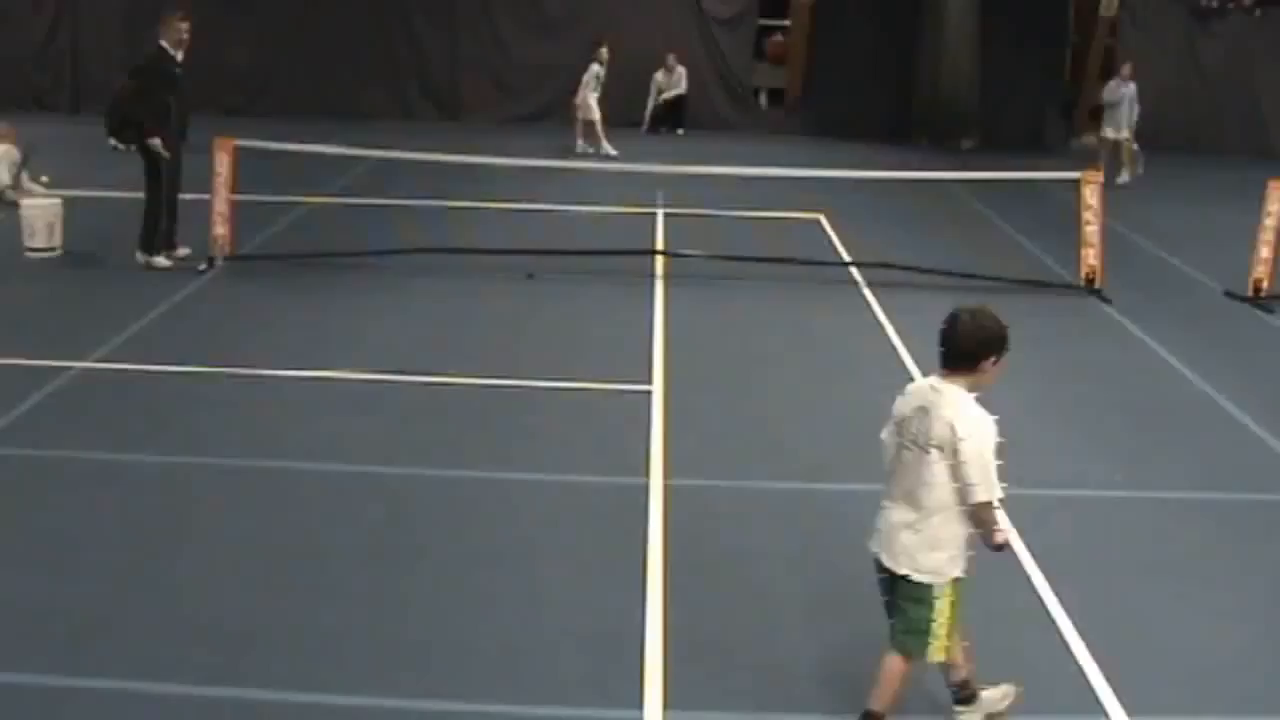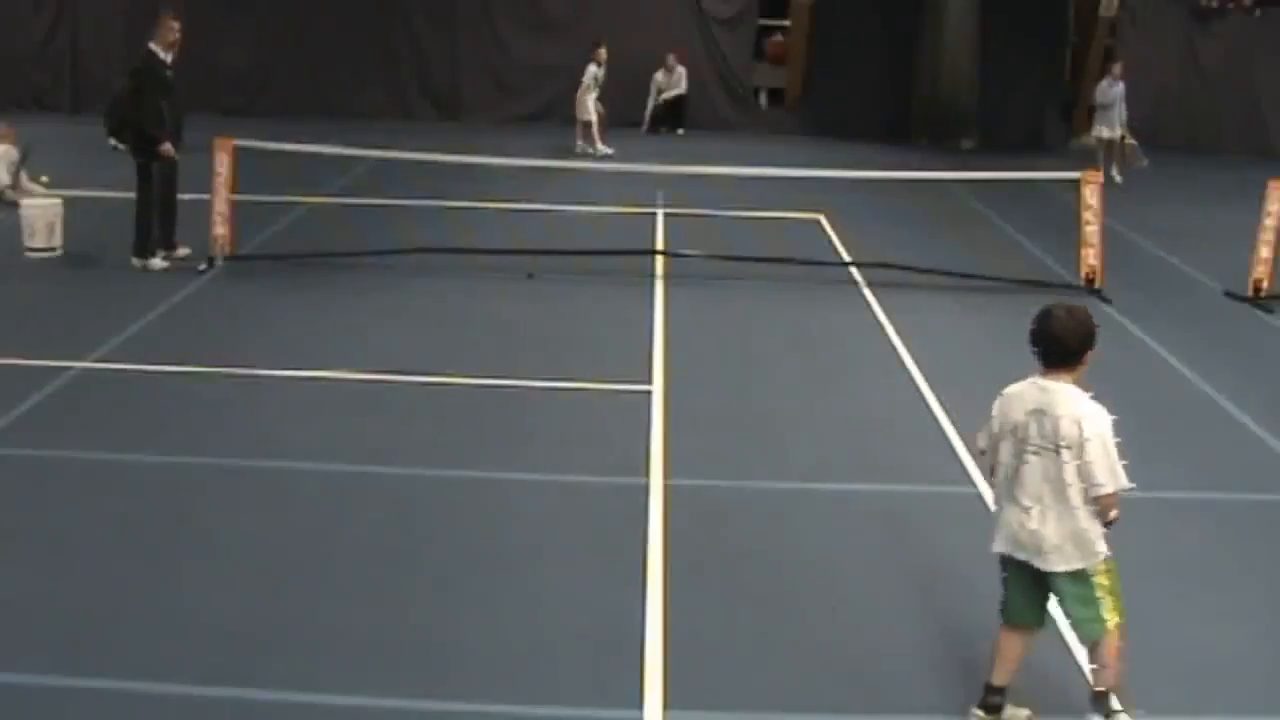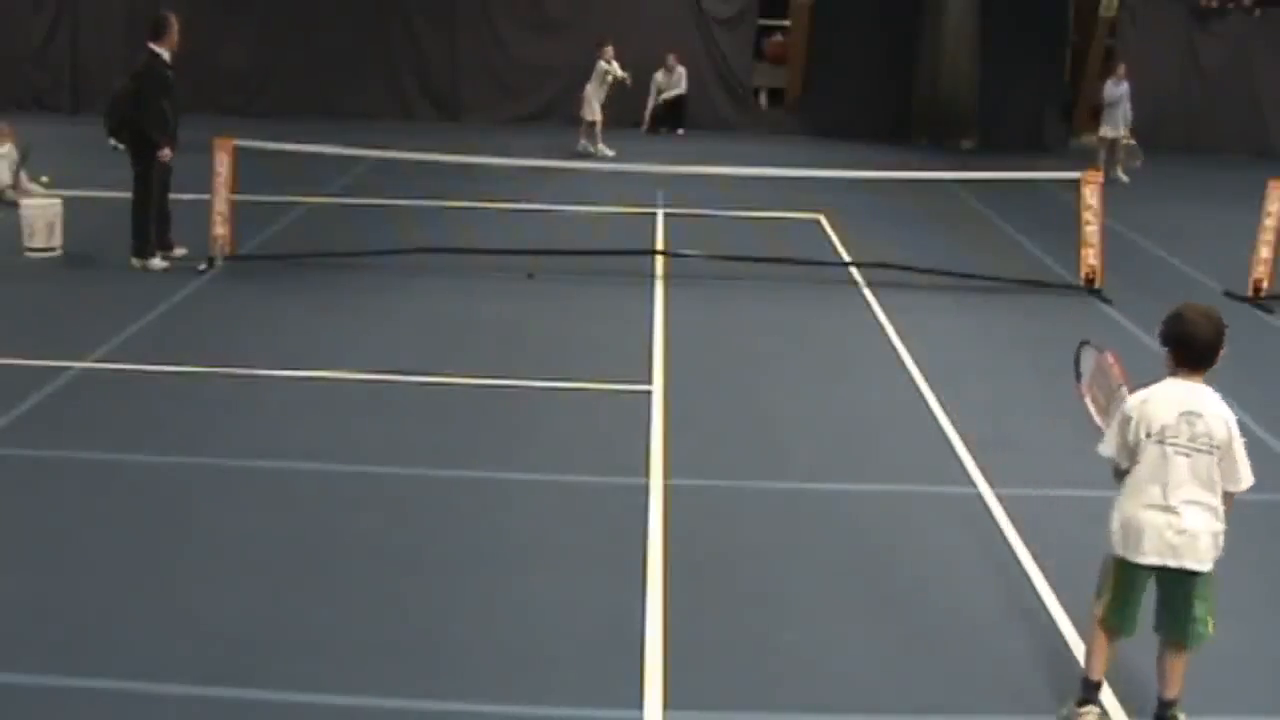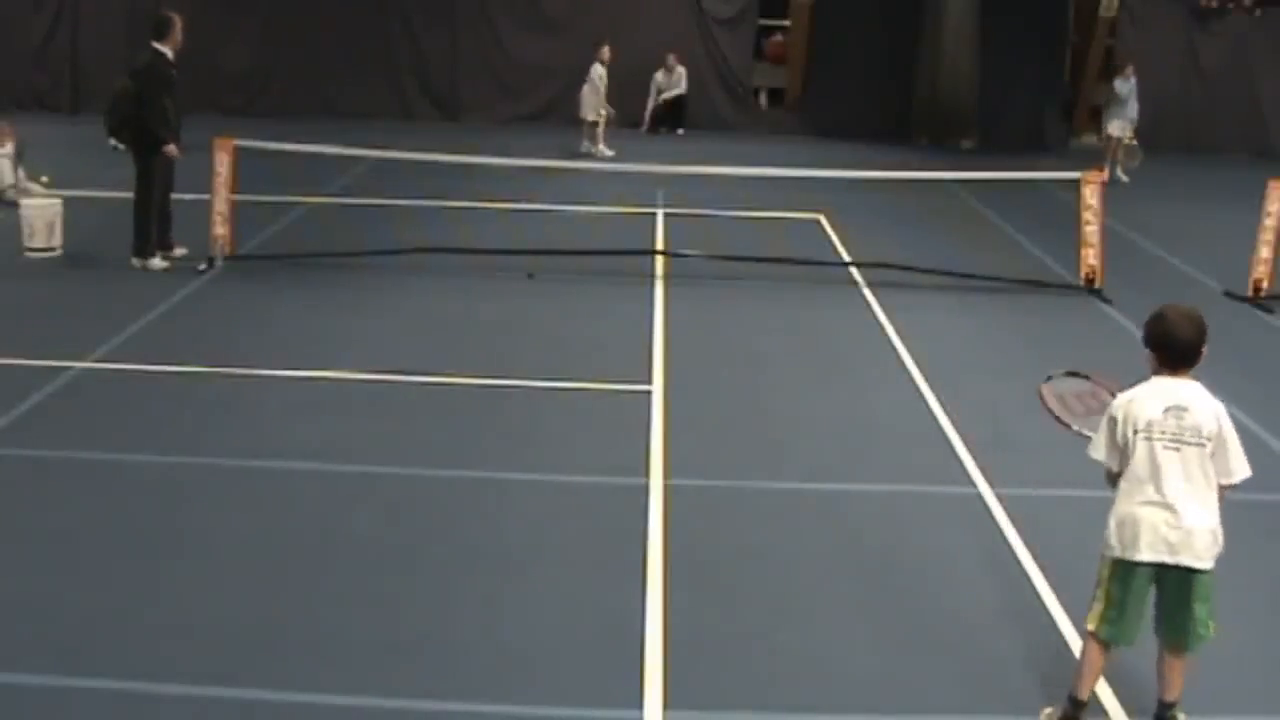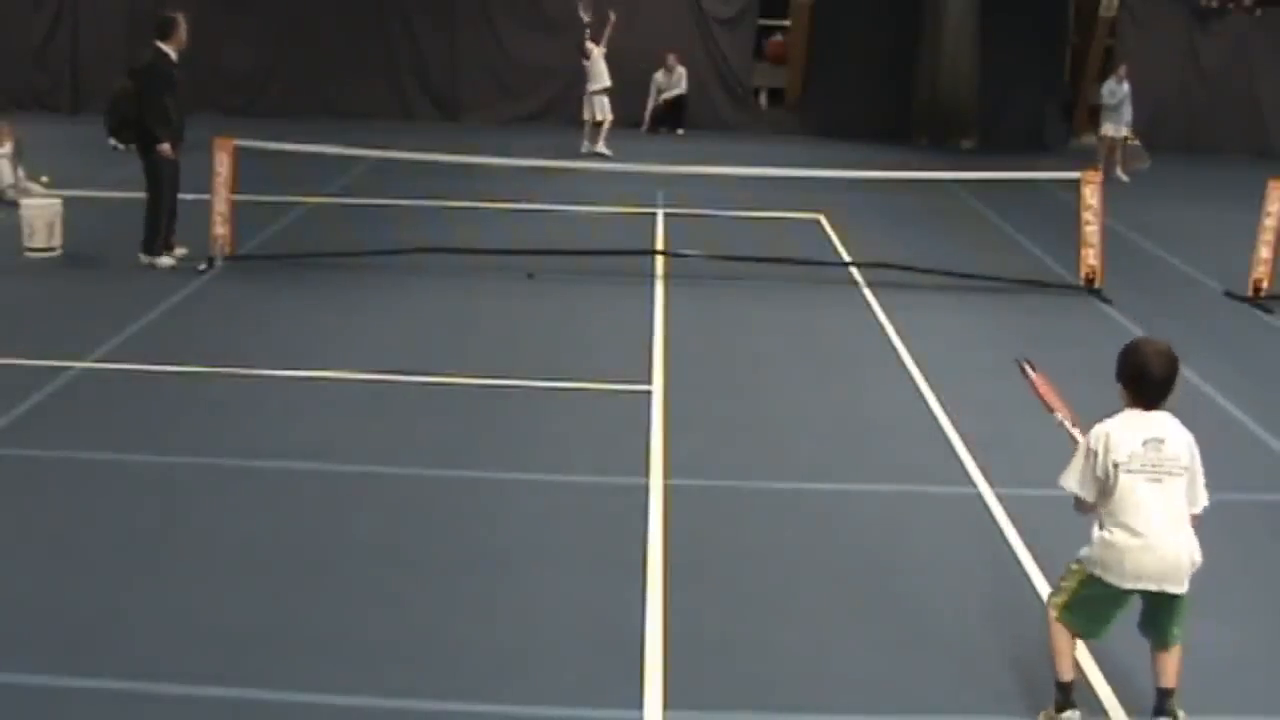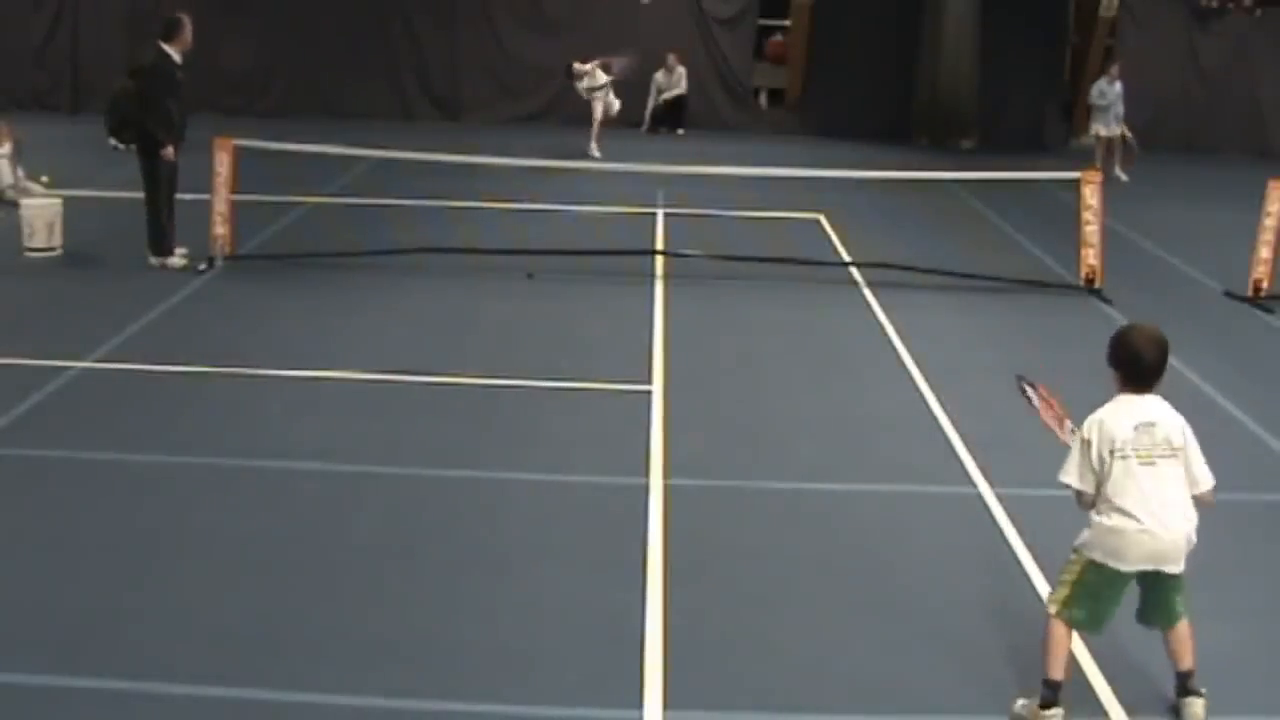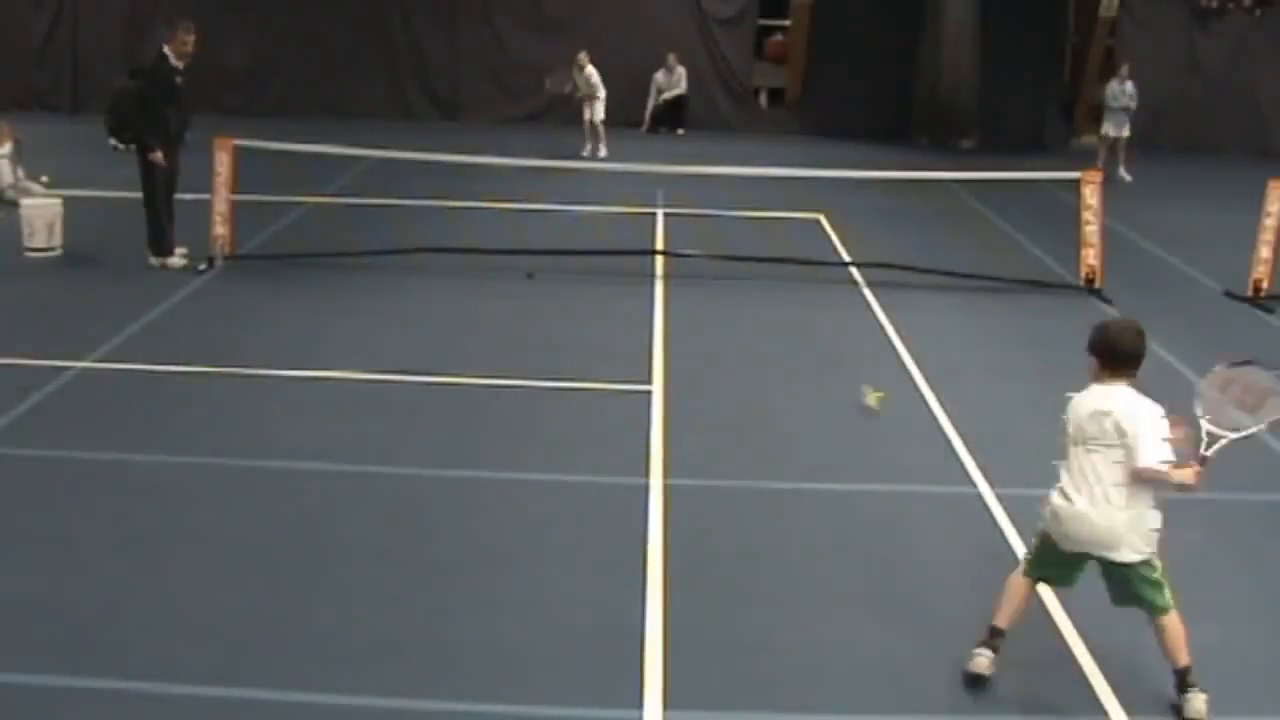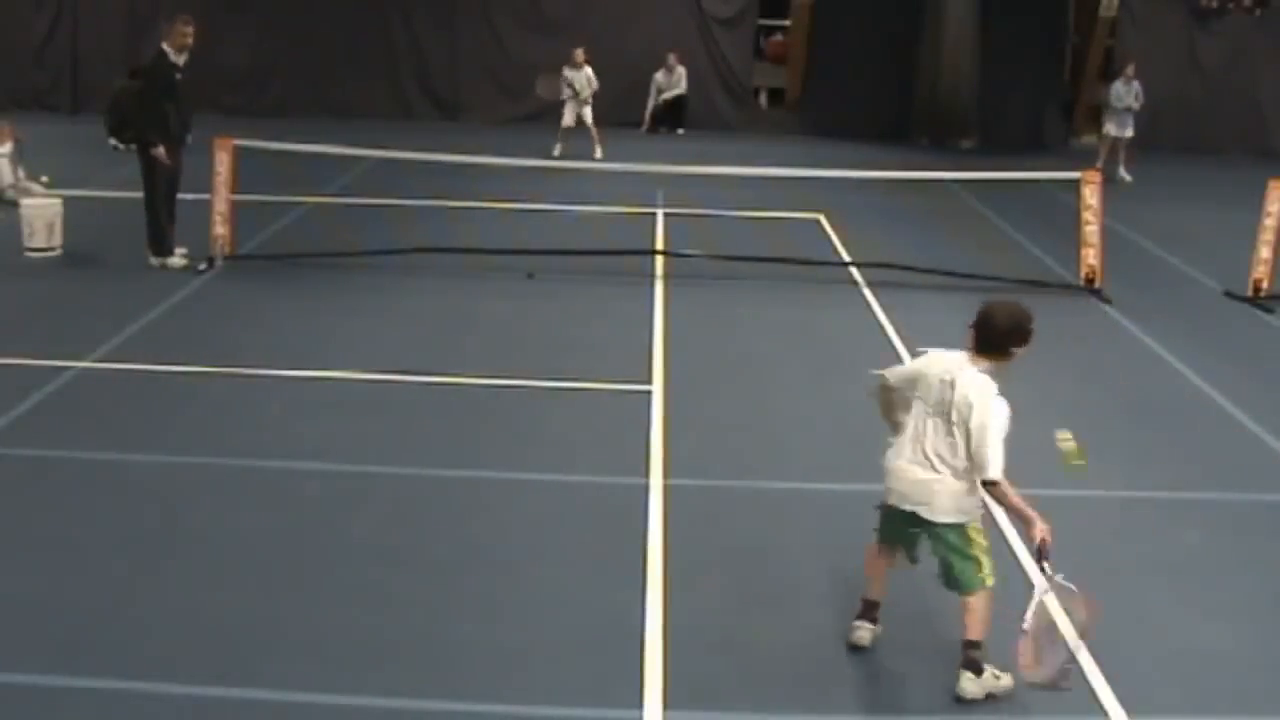
dt=0.5s
person 1, frame 1
left shoulder: (910, 395)
right shoulder: (972, 421)
right elbow: (979, 502)
right wrist: (994, 533)
left hip: (894, 536)
right hip: (932, 550)
left knee: (939, 626)
right knee: (910, 645)
person 1, frame 2
left shoulder: (1009, 399)
right shoulder: (1089, 416)
left elbow: (993, 465)
right elbow: (1105, 497)
right wrist: (1109, 512)
left hip: (1017, 534)
right hip: (1074, 542)
left knee: (1016, 623)
right knee: (1105, 629)
person 1, frame 3
left shoulder: (1140, 403)
right shoulder: (1223, 416)
left elbow: (1120, 470)
right elbow: (1230, 491)
left hip: (1137, 531)
right hip: (1194, 539)
left knee: (1107, 618)
right knee: (1178, 636)
person 1, frame 4
left shoulder: (1127, 403)
right shoulder: (1213, 410)
left elbow: (1113, 476)
right elbow: (1224, 485)
left hip: (1134, 532)
right hip: (1193, 538)
left knee: (1102, 629)
right knee: (1177, 638)
person 1, frame 5
left shoulder: (1105, 434)
right shoulder: (1184, 439)
left elbow: (1083, 504)
right elbow: (1193, 513)
left hip: (1118, 556)
right hip: (1175, 559)
left knee: (1060, 613)
right knee: (1165, 636)
person 1, frame 6
left shoulder: (1099, 423)
right shoulder: (1177, 423)
left elbow: (1084, 498)
right elbow: (1203, 495)
left hip: (1113, 541)
right hip: (1171, 542)
left knee: (1062, 613)
right knee: (1172, 616)
person 1, frame 7
left shoulder: (1077, 405)
right shoulder: (1141, 410)
right elbow: (1147, 471)
right wrist: (1181, 476)
left hip: (1069, 520)
right hip: (1122, 530)
left knee: (1028, 573)
right knee: (1161, 607)
left ankle: (986, 652)
person 1, frame 8
left shoulder: (934, 361)
right shoulder: (990, 404)
left elbow: (887, 387)
right elbow: (991, 480)
left wrist: (897, 426)
right wrist: (1030, 518)
left hip: (902, 480)
right hip: (950, 499)
left knee: (885, 545)
right knee: (976, 583)
left ankle: (865, 622)
right ankle: (973, 670)
person 2, frame 1
left shoulder: (175, 61)
right shoulder: (153, 62)
right elbow: (136, 100)
right wrist: (149, 134)
left hip: (172, 139)
right hip: (156, 140)
left knee: (170, 193)
right knee: (158, 194)
left ankle: (167, 244)
right ankle: (148, 250)
person 2, frame 2
left shoulder: (165, 63)
right shoulder: (146, 66)
right elbow: (141, 110)
right wrist: (159, 140)
left hip: (168, 141)
right hip: (151, 144)
left knee: (168, 195)
right knee: (149, 197)
left ankle: (167, 244)
right ankle: (142, 253)
person 2, frame 3
left shoulder: (160, 63)
right shoulder: (149, 67)
right elbow: (145, 111)
right wrist: (159, 144)
left hip: (161, 142)
right hip: (148, 145)
left knee: (160, 195)
right knee: (146, 197)
left ankle: (163, 244)
right ankle: (142, 253)
person 2, frame 4
left shoulder: (162, 62)
right shoulder: (152, 65)
right elbow: (150, 109)
left wrist: (170, 138)
right wrist: (166, 140)
left hip: (163, 141)
right hip: (151, 143)
left knee: (163, 194)
right knee: (148, 196)
left ankle: (163, 244)
right ankle: (143, 253)
person 2, frame 5
left shoulder: (167, 61)
right shoulder: (154, 64)
right elbow: (150, 106)
right wrist: (160, 139)
left hip: (169, 139)
right hip: (156, 142)
left knee: (169, 194)
right knee: (160, 195)
left ankle: (165, 244)
right ankle: (151, 251)
person 2, frame 6
left shoulder: (170, 62)
right shoulder: (158, 65)
right elbow: (152, 109)
right wrist: (163, 143)
left hip: (168, 141)
right hip: (156, 144)
left knee: (167, 195)
right knee: (158, 197)
left ankle: (166, 245)
right ankle: (160, 252)
person 2, frame 7
left shoulder: (178, 66)
right shoulder: (157, 69)
right elbow: (147, 110)
left wrist: (182, 130)
right wrist: (152, 146)
left hip: (171, 141)
right hip: (156, 145)
left knee: (167, 195)
right knee: (157, 197)
left ankle: (166, 245)
right ankle: (160, 252)
person 2, frame 8
left shoulder: (181, 63)
right shoulder: (157, 66)
right elbow: (147, 106)
left wrist: (185, 131)
right wrist: (154, 142)
left hip: (174, 141)
right hip: (158, 143)
left knee: (169, 195)
right knee: (158, 196)
left ankle: (167, 245)
right ankle: (160, 252)
